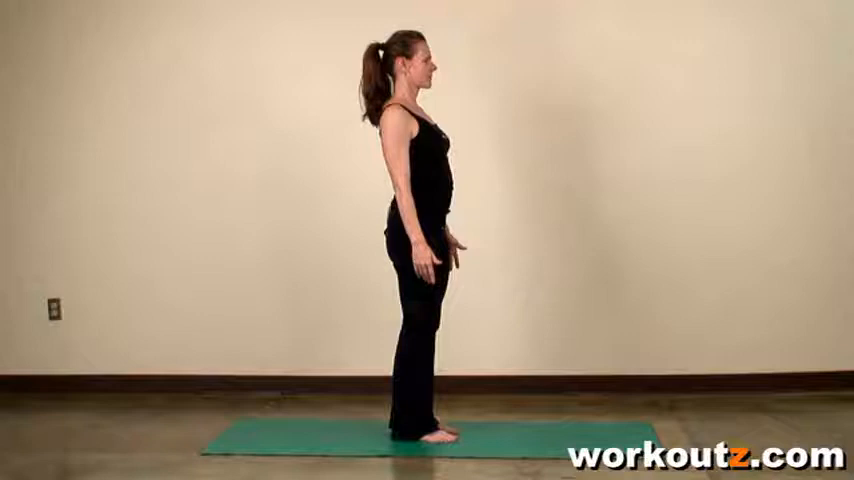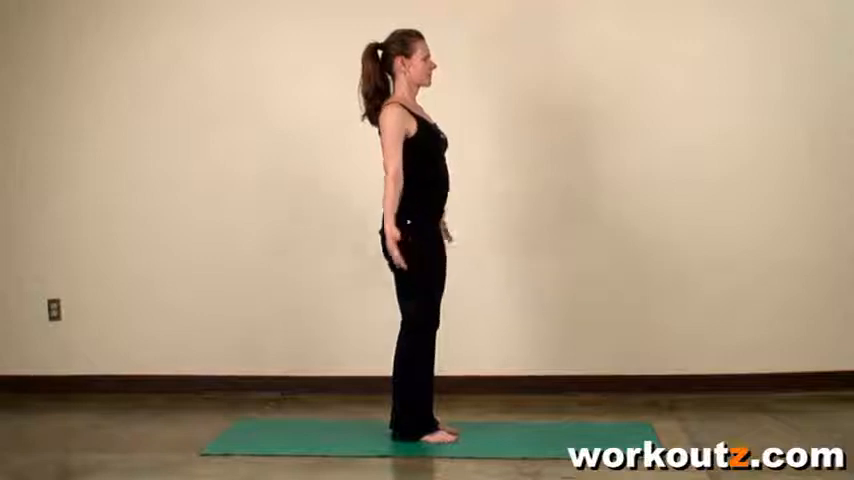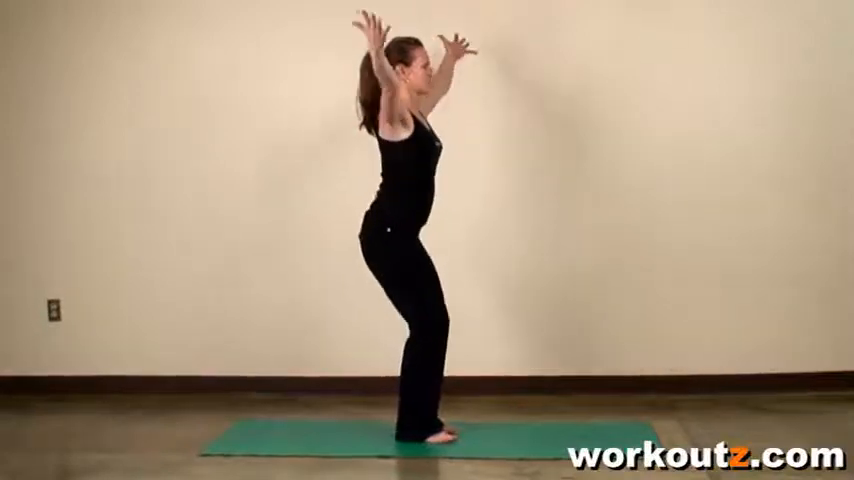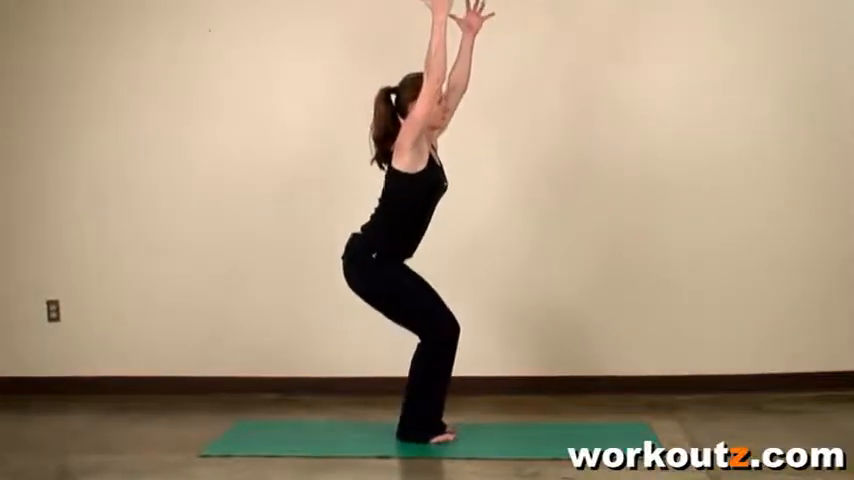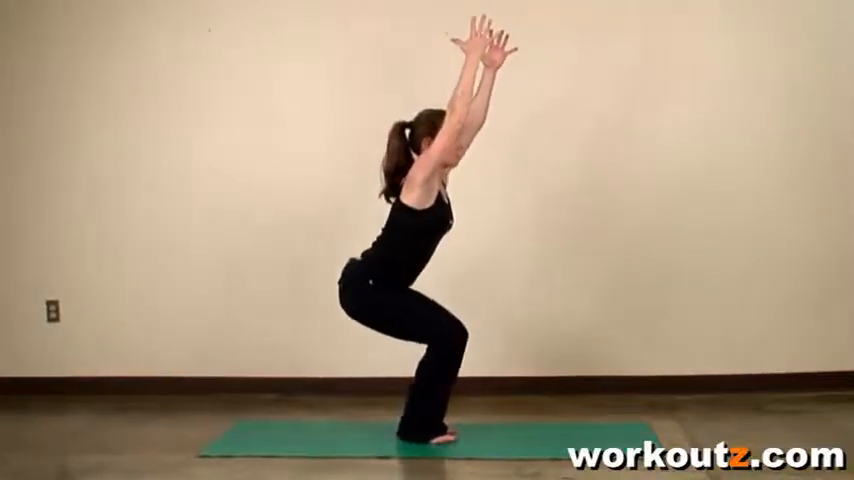
dt=1s
person 1, frame 1
left shoulder: (415, 111)
right shoulder: (394, 115)
right elbow: (402, 185)
right wrist: (417, 242)
left hip: (430, 228)
right hip: (412, 232)
left knee: (425, 327)
right knee: (418, 326)
left ankle: (419, 418)
right ankle: (411, 424)
person 1, frame 2
left shoulder: (413, 109)
right shoulder: (394, 113)
right elbow: (394, 174)
right wrist: (390, 227)
left hip: (426, 229)
right hip: (409, 231)
left knee: (425, 325)
right knee: (418, 325)
left ankle: (419, 418)
right ankle: (411, 424)
person 1, frame 3
left shoulder: (414, 111)
right shoulder: (392, 112)
left elbow: (440, 85)
right elbow: (384, 81)
left wrist: (451, 59)
right wrist: (376, 49)
left hip: (401, 235)
right hip: (386, 235)
left knee: (433, 323)
right knee: (428, 324)
left ankle: (423, 420)
right ankle: (415, 425)
person 1, frame 4
left shoulder: (427, 142)
right shoulder: (408, 143)
left elbow: (456, 86)
right elbow: (433, 79)
left hip: (382, 260)
right hip: (369, 262)
left knee: (443, 331)
right knee: (439, 331)
left ankle: (424, 422)
right ankle: (417, 426)
person 1, frame 5
left shoulder: (438, 178)
right shoulder: (420, 179)
left elbow: (472, 122)
right elbow: (457, 118)
left wrist: (490, 68)
right wrist: (472, 59)
left hip: (381, 286)
right hip: (365, 288)
left knee: (450, 336)
right knee: (448, 336)
left ankle: (423, 422)
right ankle: (418, 427)
